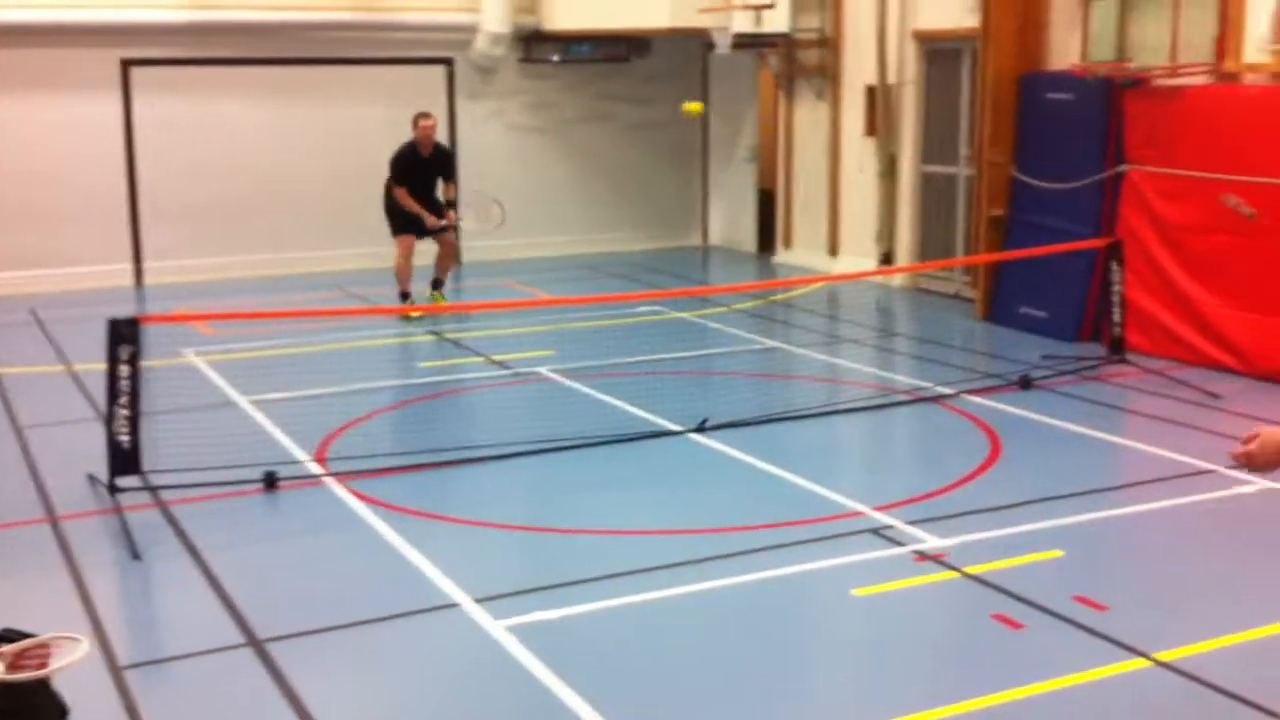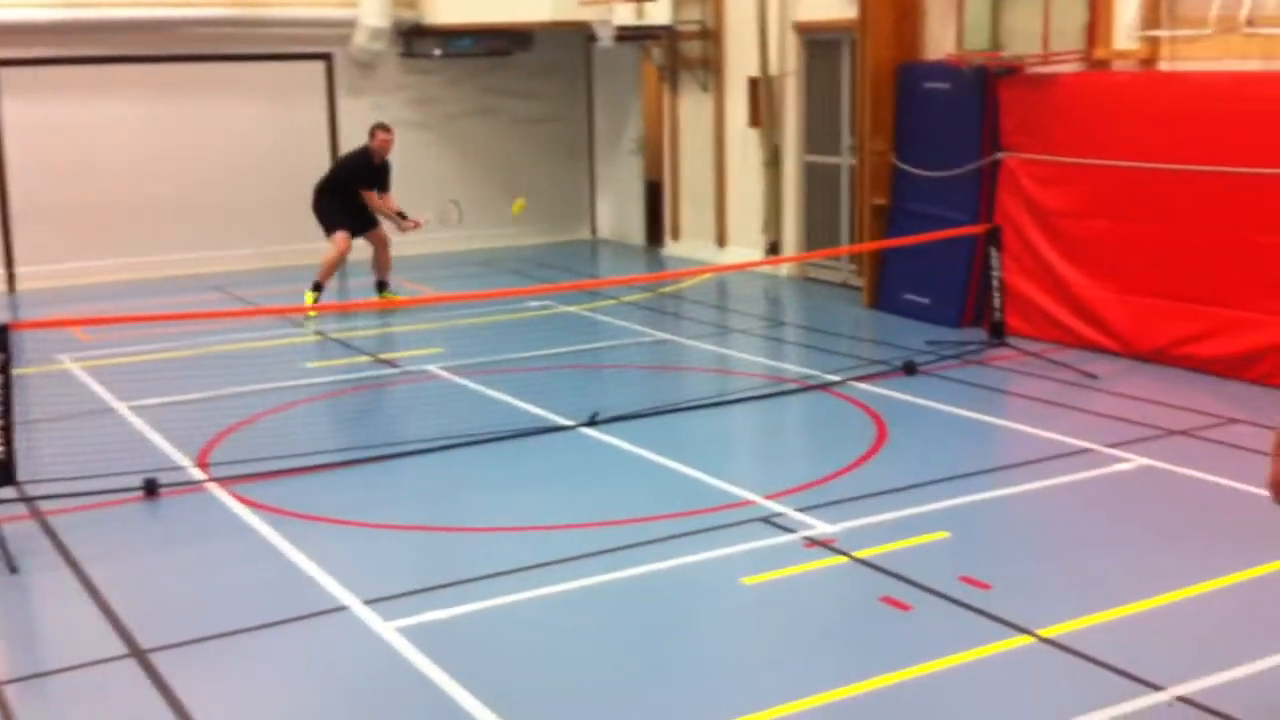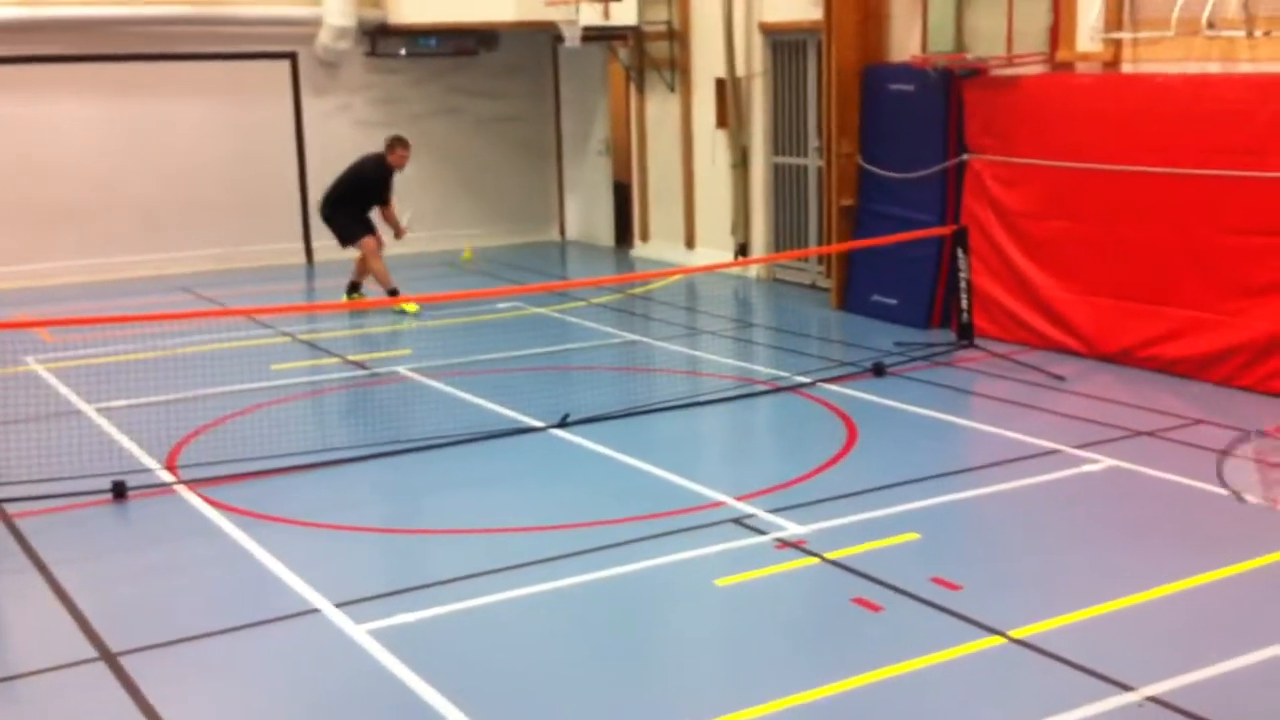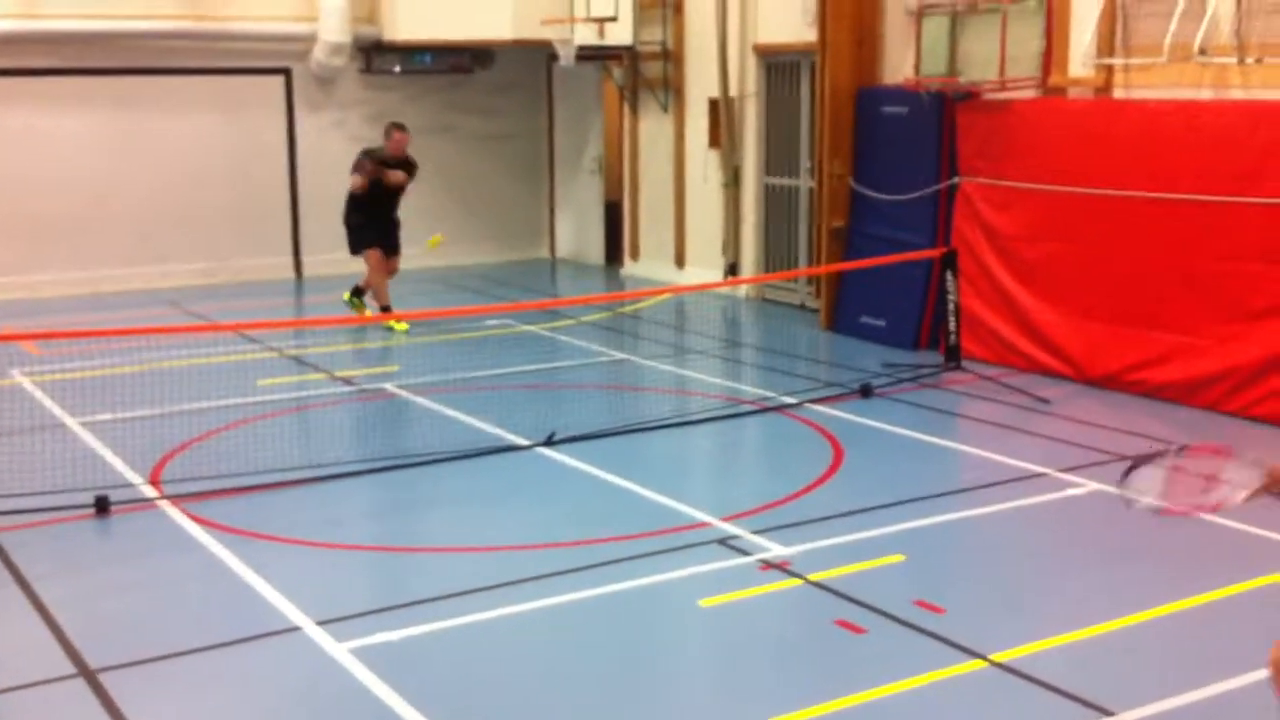
dt=0.4s
person 1, frame 1
left shoulder: (444, 154)
right shoulder: (403, 156)
left elbow: (450, 183)
right elbow: (399, 194)
left wrist: (450, 209)
right wrist: (424, 217)
left hip: (427, 200)
right hip: (401, 205)
left knee: (450, 244)
right knee: (406, 248)
left ankle: (436, 289)
right ankle: (405, 300)
person 1, frame 2
left shoulder: (382, 165)
right shoulder: (358, 161)
left elbow: (385, 198)
right elbow: (372, 201)
left wrist: (403, 217)
right wrist: (398, 222)
left hip: (352, 205)
right hip: (329, 203)
left knee: (382, 241)
right knee: (341, 247)
left ankle: (383, 290)
right ankle: (315, 291)
person 1, frame 3
left shoulder: (382, 166)
right shoulder: (376, 173)
left elbow: (385, 203)
right elbow: (386, 211)
left wrist: (396, 225)
right wrist: (398, 229)
left hip: (352, 209)
right hip: (336, 210)
left knee: (376, 247)
right knee: (371, 249)
left ankle: (352, 291)
right ankle: (395, 298)
person 1, frame 4
left shoulder: (409, 165)
right shoulder: (368, 156)
left elbow: (398, 179)
right elbow: (356, 187)
left wrist: (380, 172)
right wrist: (363, 177)
left hip: (385, 218)
right hip: (360, 216)
left knee: (391, 267)
right knee: (375, 262)
left ankle: (355, 294)
right ankle: (387, 314)
